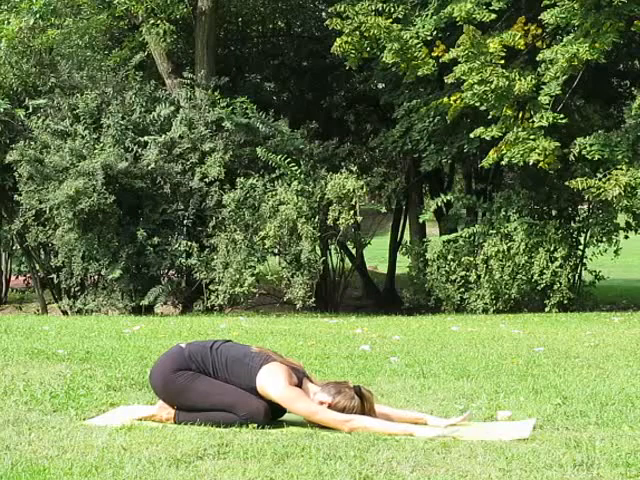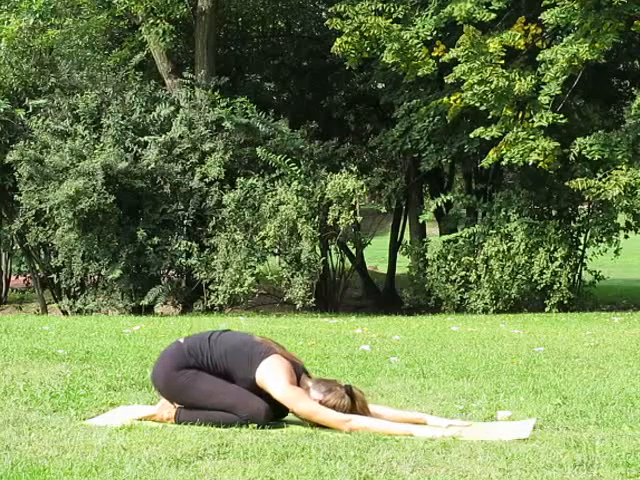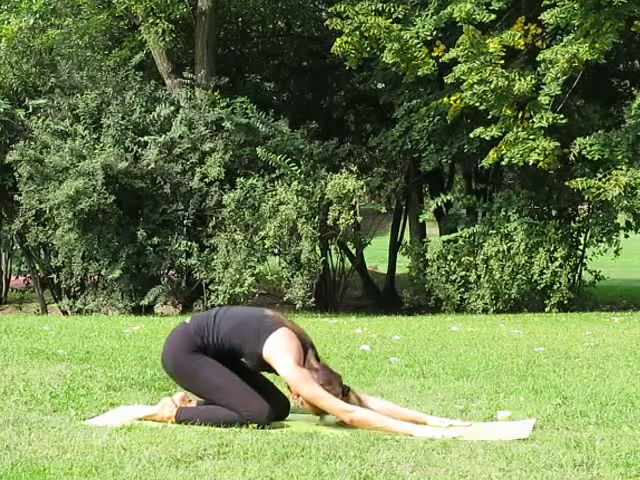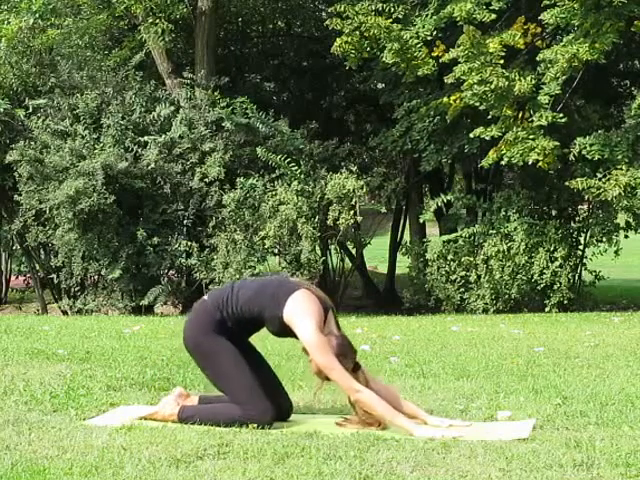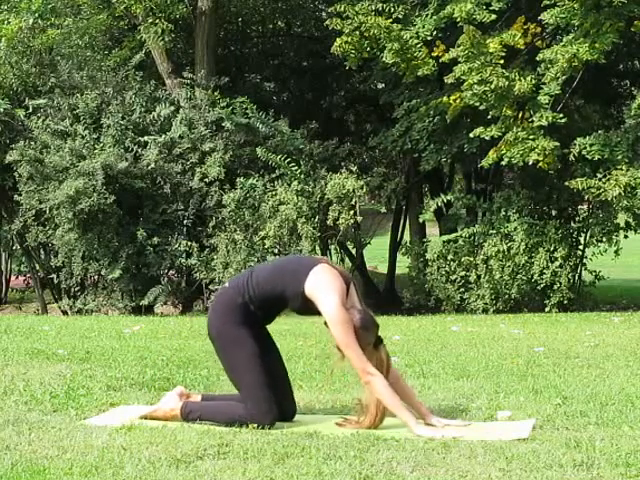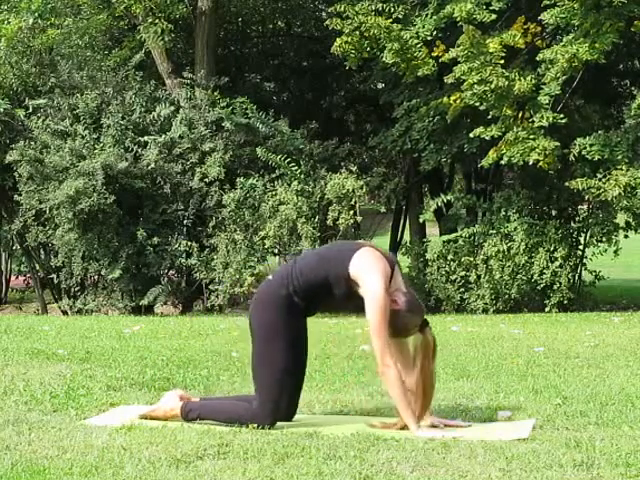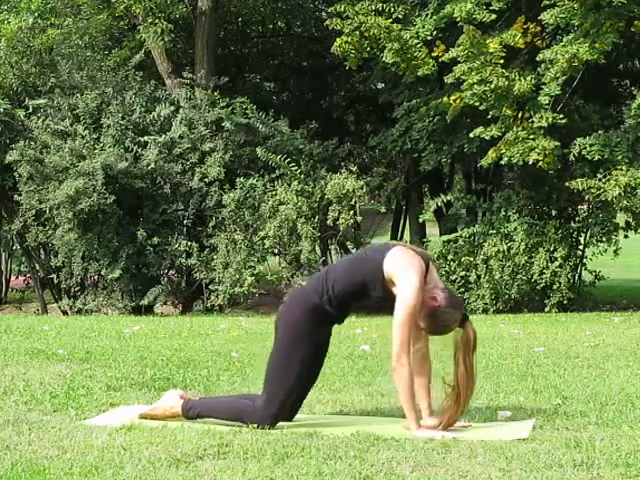
dt=0.7s
person 1, frame 1
left shoulder: (306, 384)
right shoulder: (283, 388)
left elbow: (370, 408)
right elbow: (347, 422)
left wrist: (430, 419)
right wrist: (415, 431)
left hip: (194, 360)
right hip: (172, 370)
left knee: (272, 411)
right knee: (255, 413)
left ankle: (183, 404)
right ankle: (174, 414)
person 1, frame 2
left shoulder: (305, 383)
right shoulder: (283, 385)
left elbow: (366, 407)
right elbow: (344, 422)
left wrist: (429, 418)
right wrist: (416, 431)
left hip: (197, 359)
right hip: (174, 368)
left knee: (277, 409)
right knee: (257, 413)
left ankle: (189, 402)
right ankle: (175, 414)
person 1, frame 3
left shoulder: (308, 361)
right shoulder: (290, 365)
left elbow: (365, 400)
right elbow: (348, 412)
left wrist: (428, 418)
right wrist: (415, 430)
left hip: (209, 349)
right hip: (183, 349)
left knee: (278, 408)
right knee: (258, 413)
left ankle: (191, 402)
right ankle: (175, 413)
person 1, frame 4
left shoulder: (327, 326)
right shoulder: (311, 329)
left elbow: (368, 380)
right elbow: (355, 390)
left wrist: (427, 417)
right wrist: (414, 428)
left hip: (228, 329)
right hip: (206, 327)
left knee: (281, 408)
right knee: (260, 414)
left ankle: (189, 399)
right ankle: (176, 411)
person 1, frame 5
left shoulder: (347, 298)
right shoulder: (334, 304)
left elbow: (383, 364)
right elbow: (368, 373)
left wrist: (428, 415)
right wrist: (416, 425)
left hip: (249, 317)
right hip: (230, 314)
left knee: (284, 410)
right knee: (262, 415)
left ankle: (192, 397)
right ankle: (179, 409)
person 1, frame 6
left shoulder: (394, 285)
right shoulder: (377, 285)
left elbow: (403, 356)
right elbow: (386, 363)
left wrist: (425, 414)
right wrist: (414, 426)
left hip: (293, 308)
right hip: (275, 303)
left knee: (284, 410)
right knee: (265, 415)
left ankle: (190, 400)
right ankle: (178, 408)
person 1, frame 7
left shoulder: (425, 280)
right shoulder: (413, 282)
left elbow: (420, 353)
right elbow: (401, 361)
left wrist: (427, 415)
right wrist: (415, 426)
left hip: (320, 314)
right hip: (306, 311)
left knee: (283, 410)
right knee: (266, 414)
left ankle: (190, 398)
right ankle: (180, 406)
